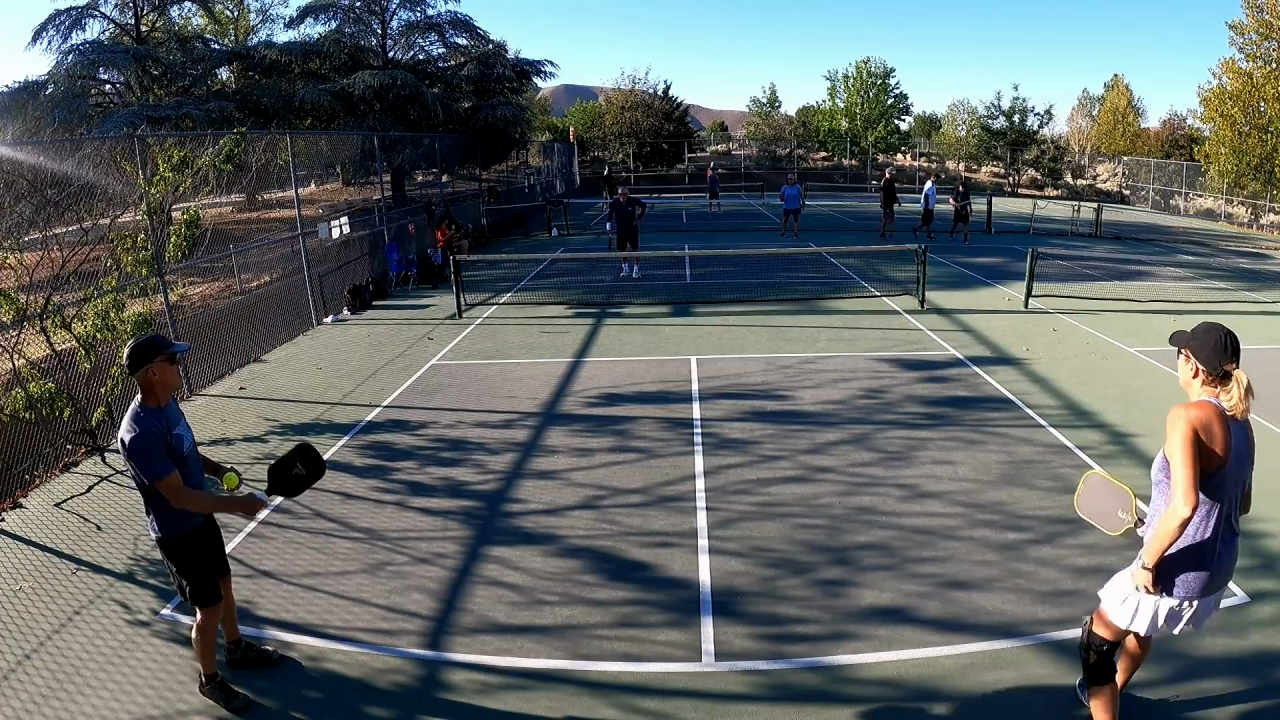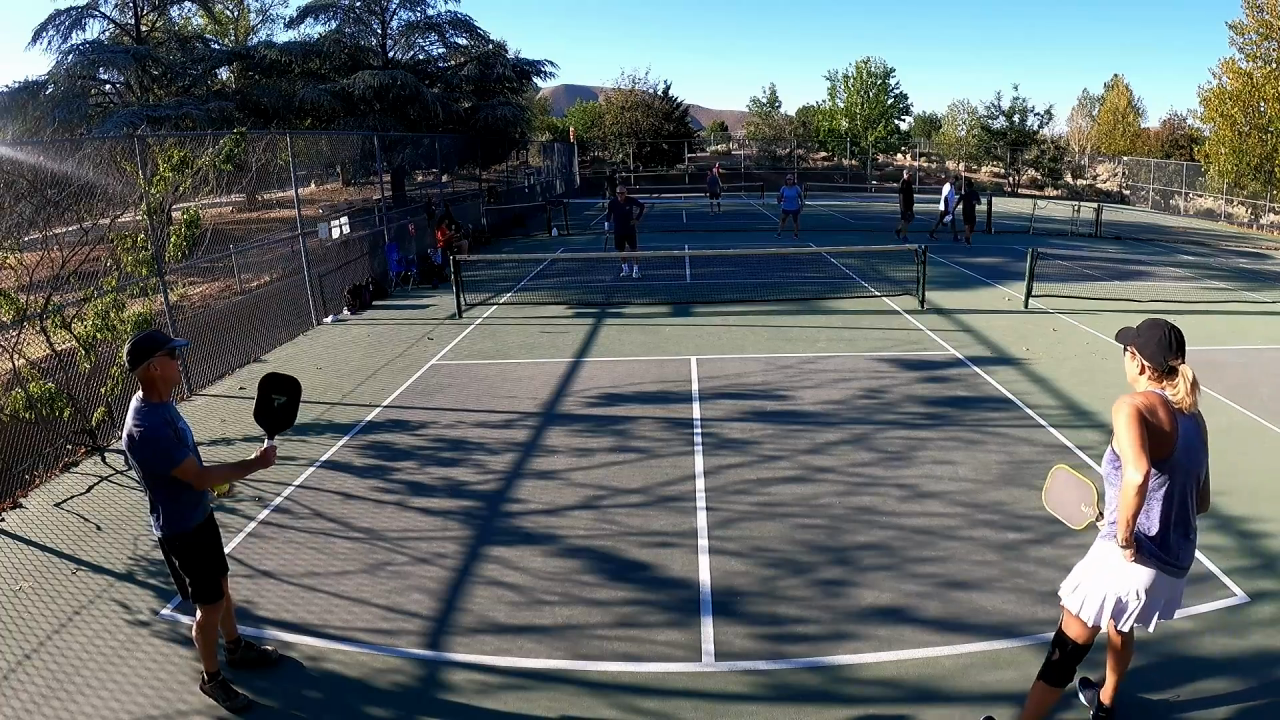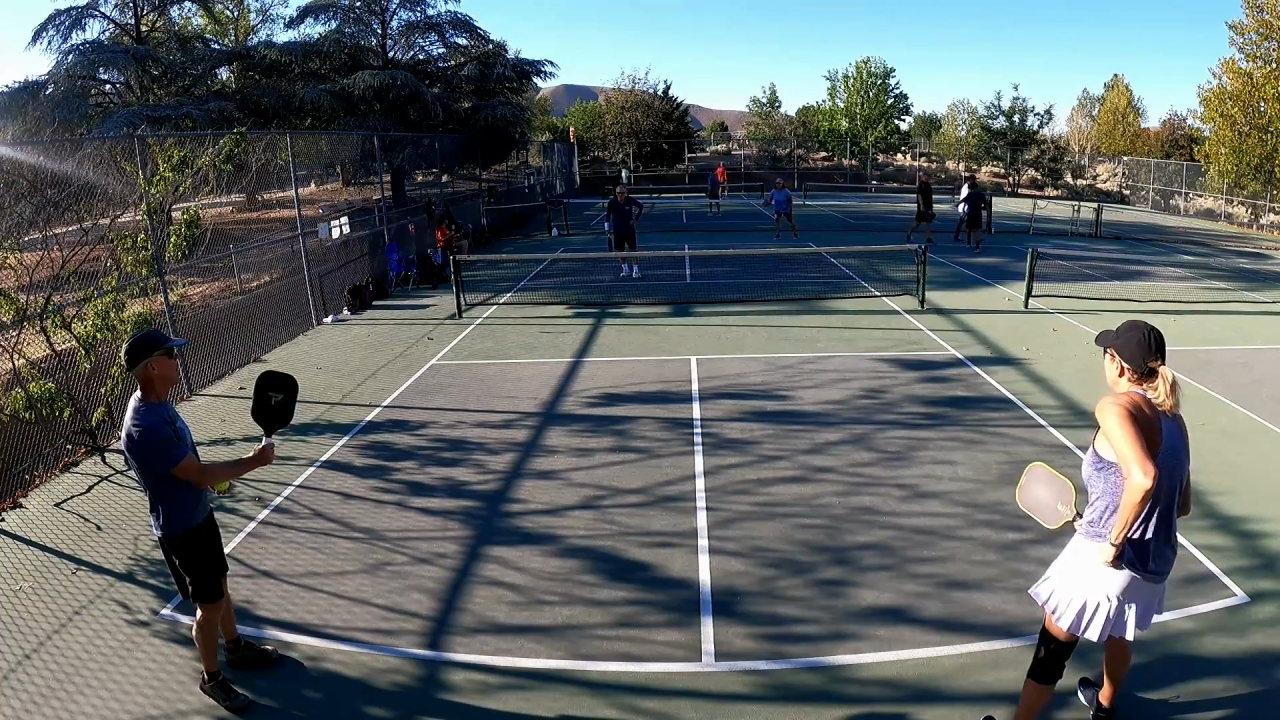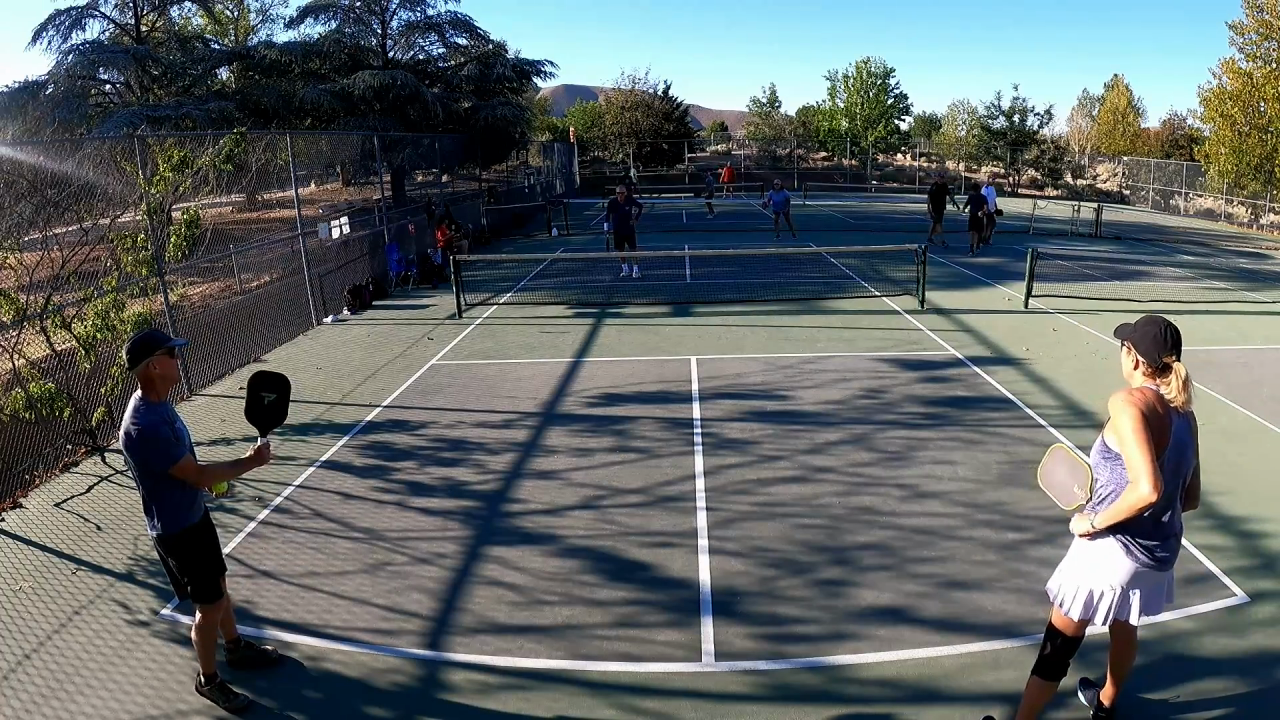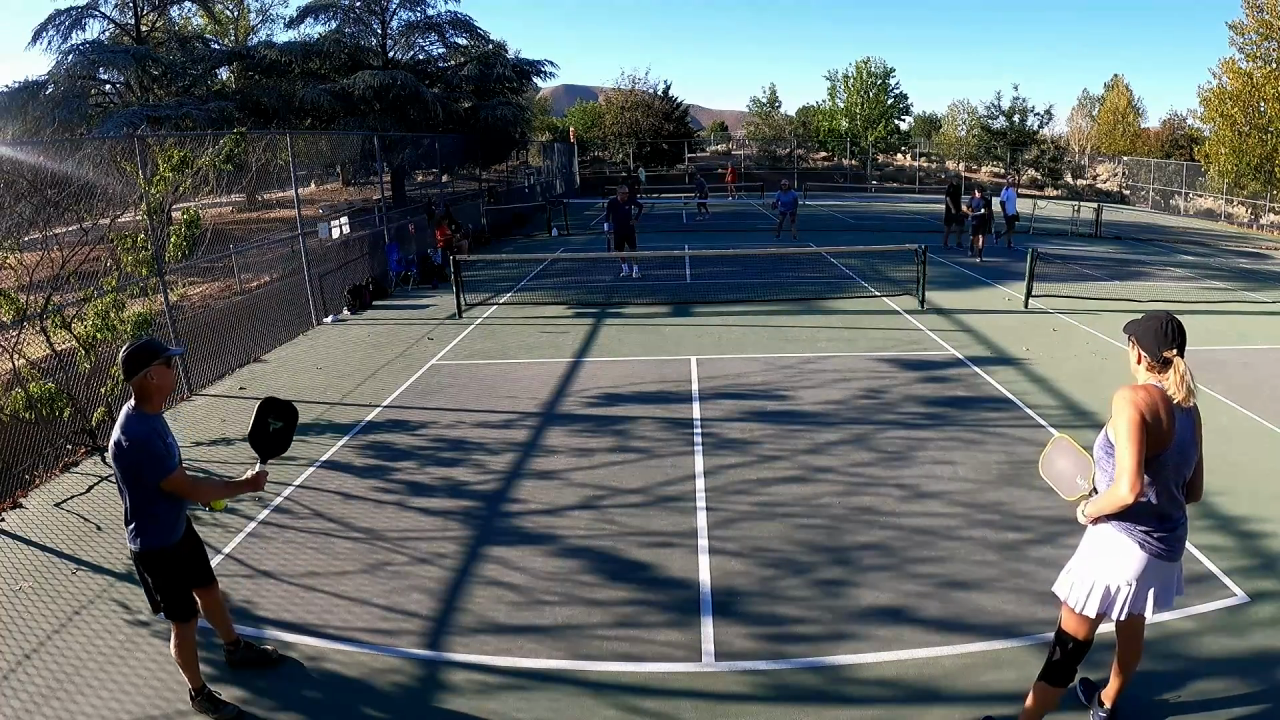
dt=0.5s
person 1, frame 1
left shoulder: (1187, 417)
right shoulder: (1239, 423)
left elbow: (1183, 506)
right elbow: (1241, 504)
left wrist: (1145, 563)
left hip: (1176, 571)
right hip: (1215, 567)
left knee: (1096, 643)
right knee: (1141, 629)
person 1, frame 2
left shoulder: (1133, 405)
right shoulder: (1193, 417)
left elbow: (1137, 474)
right elbow: (1200, 501)
left wrist: (1123, 536)
left hip: (1127, 560)
right hip: (1173, 562)
left knee: (1065, 650)
right knee: (1119, 626)
person 1, frame 3
left shoulder: (1116, 408)
right shoulder: (1173, 419)
left elbow: (1144, 477)
right elbow: (1181, 503)
left wrist: (1113, 541)
left hip: (1102, 563)
right hip: (1153, 566)
left knee: (1052, 652)
right knee: (1117, 631)
person 1, frame 4
left shoulder: (1128, 402)
right shoulder: (1184, 414)
left elbow: (1148, 489)
right elbow: (1190, 498)
left wrist: (1093, 521)
left hip: (1112, 550)
right hip: (1157, 556)
left knee: (1057, 646)
right knee: (1124, 629)
person 1, frame 5
left shoulder: (1132, 399)
right shoulder: (1188, 409)
left elbow: (1127, 489)
right elbow: (1192, 491)
left wrist: (1088, 509)
left hip: (1119, 543)
right hip: (1165, 549)
left knee: (1068, 646)
right knee: (1131, 630)
person 2, frame 1
left shoulder: (168, 403)
right shoulder: (141, 434)
right elbow: (179, 497)
left wrist: (218, 469)
right wrist: (236, 504)
left hip: (201, 518)
right hip: (178, 533)
left knee: (223, 586)
right knee: (210, 608)
left ankle: (237, 648)
right ankle: (210, 680)
person 2, frame 2
left shoulder: (160, 402)
right shoulder: (147, 427)
right elbow: (199, 478)
left wrist: (218, 476)
right wrist: (253, 464)
left hip: (199, 515)
right hip: (181, 530)
left knee: (221, 586)
right knee: (210, 605)
left ankle: (236, 648)
right ankle: (211, 678)
person 2, frame 3
left shoulder: (157, 403)
right shoulder: (146, 426)
right elbow: (199, 475)
left wrist: (214, 475)
right wrist: (253, 461)
left hip: (198, 514)
right hip: (180, 529)
left knee: (220, 585)
right knee: (210, 605)
left ankle: (236, 648)
right ankle: (211, 678)
person 2, frame 4
left shoulder: (157, 403)
right shoulder: (145, 425)
right elbow: (196, 475)
left wrist: (210, 476)
right wrist: (250, 462)
left hip: (193, 514)
right hip: (176, 530)
left knee: (218, 587)
right knee: (210, 605)
left ankle: (236, 648)
right ankle: (208, 680)
person 2, frame 5
left shoulder: (149, 414)
right shoulder: (135, 437)
right elbow: (188, 490)
left wrist: (206, 490)
right wrist: (243, 485)
left hip: (178, 527)
right hip: (155, 545)
left knee: (209, 591)
right knee: (185, 622)
left ankle: (235, 648)
